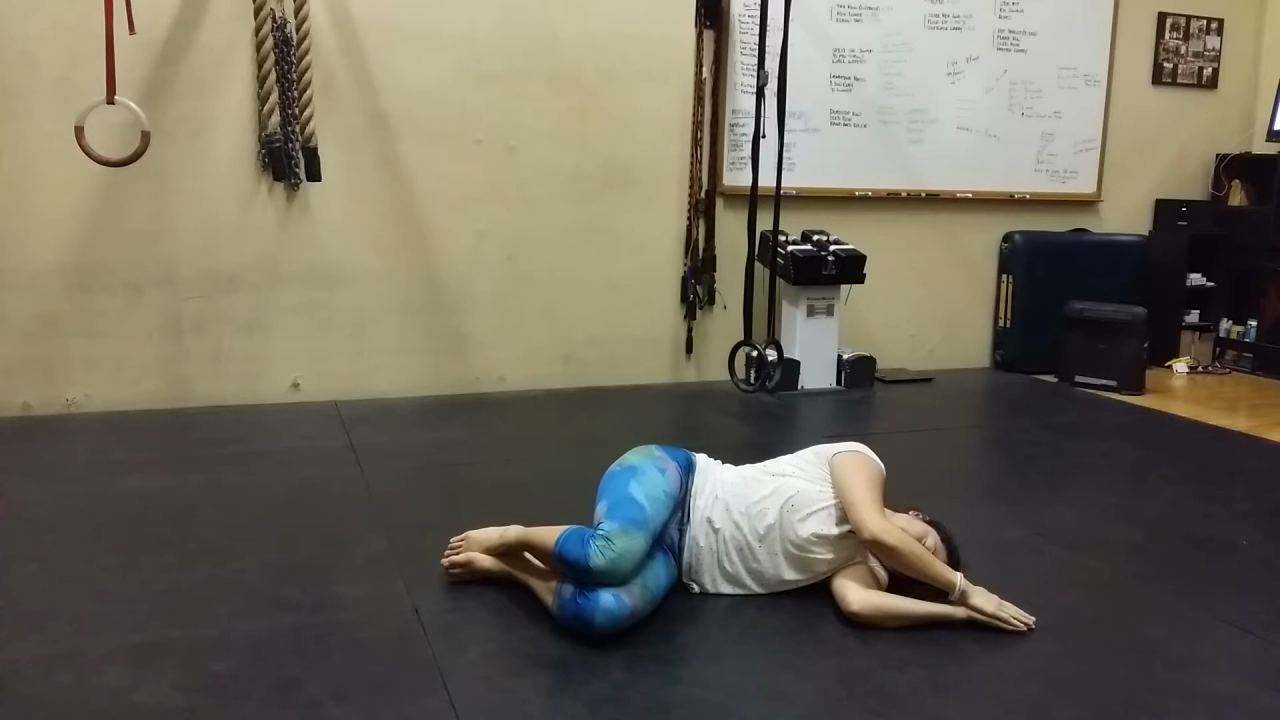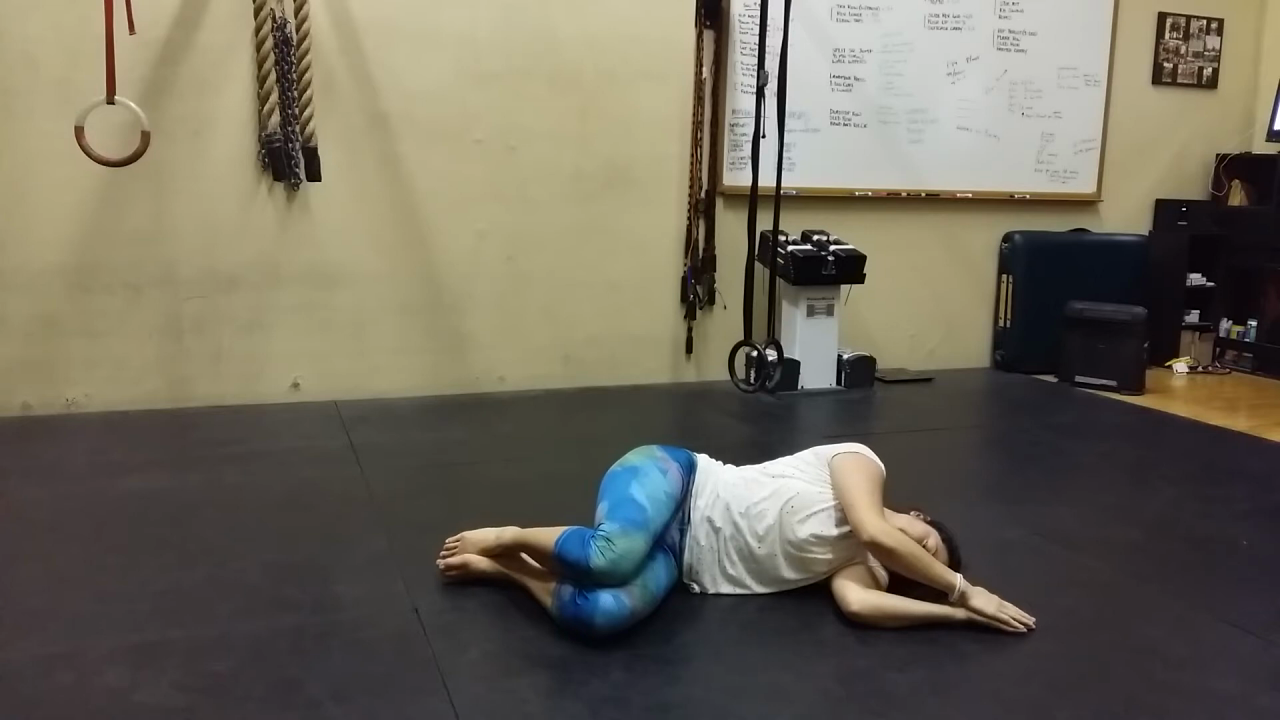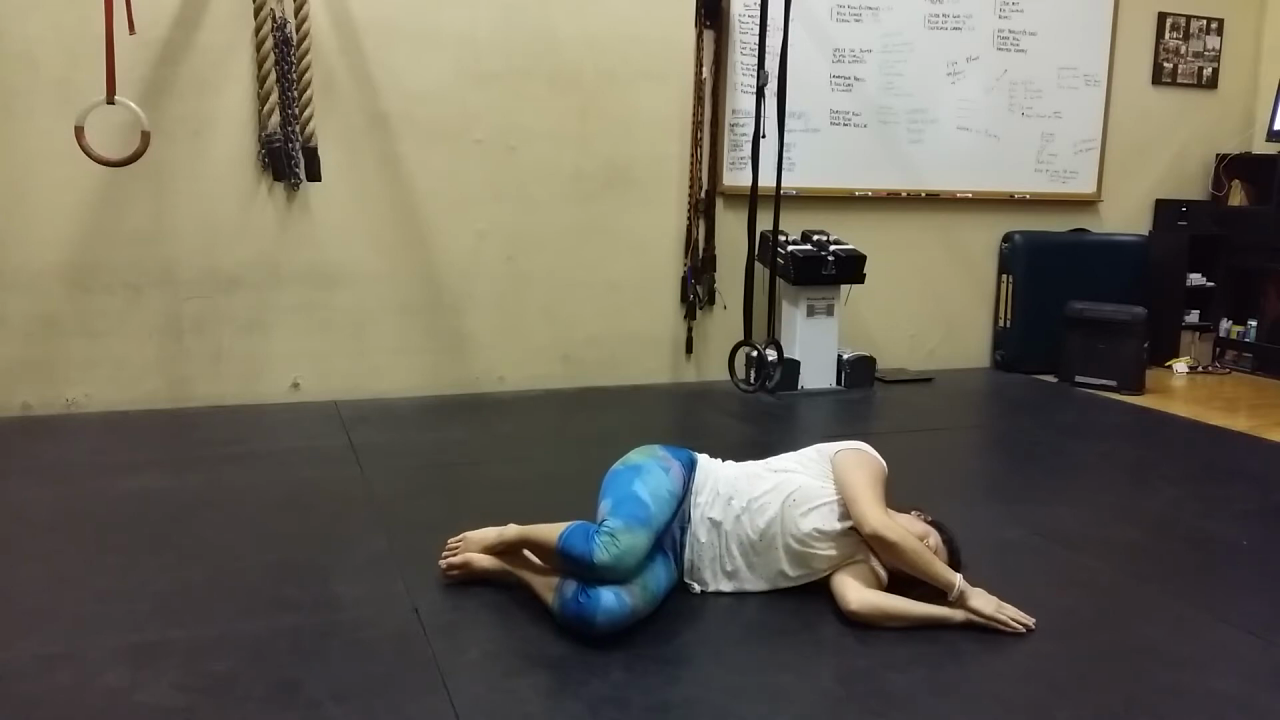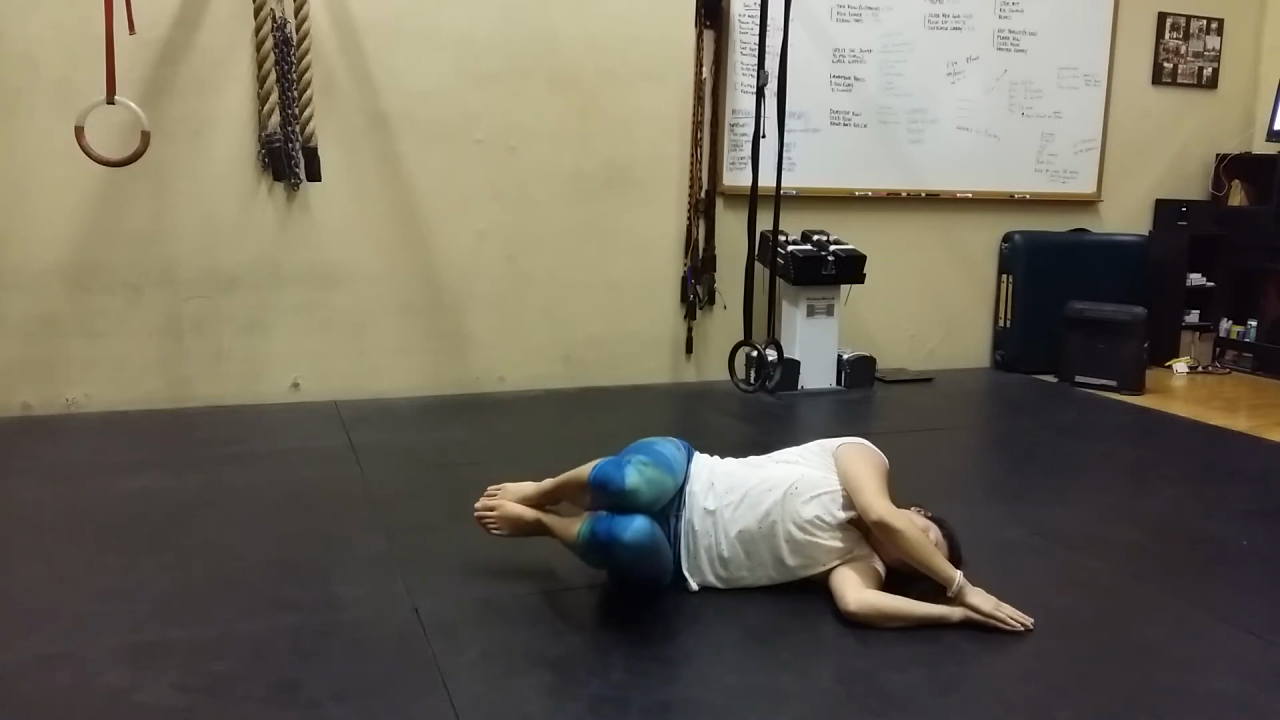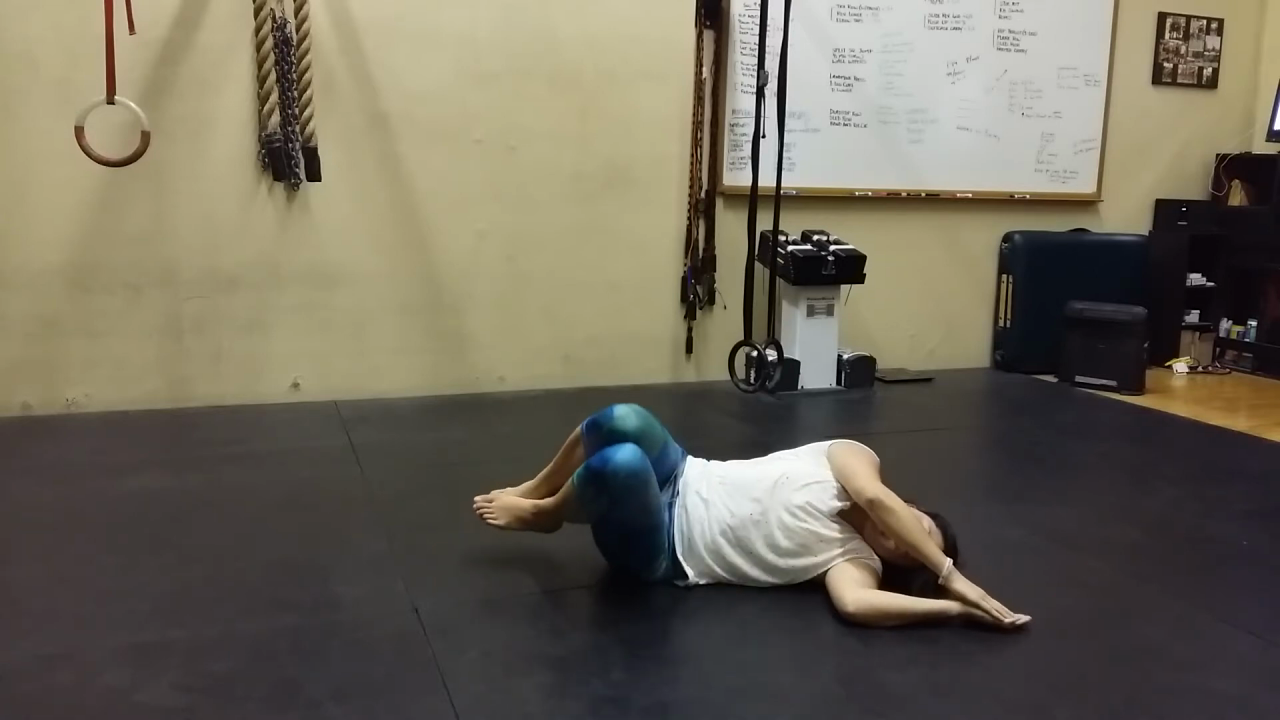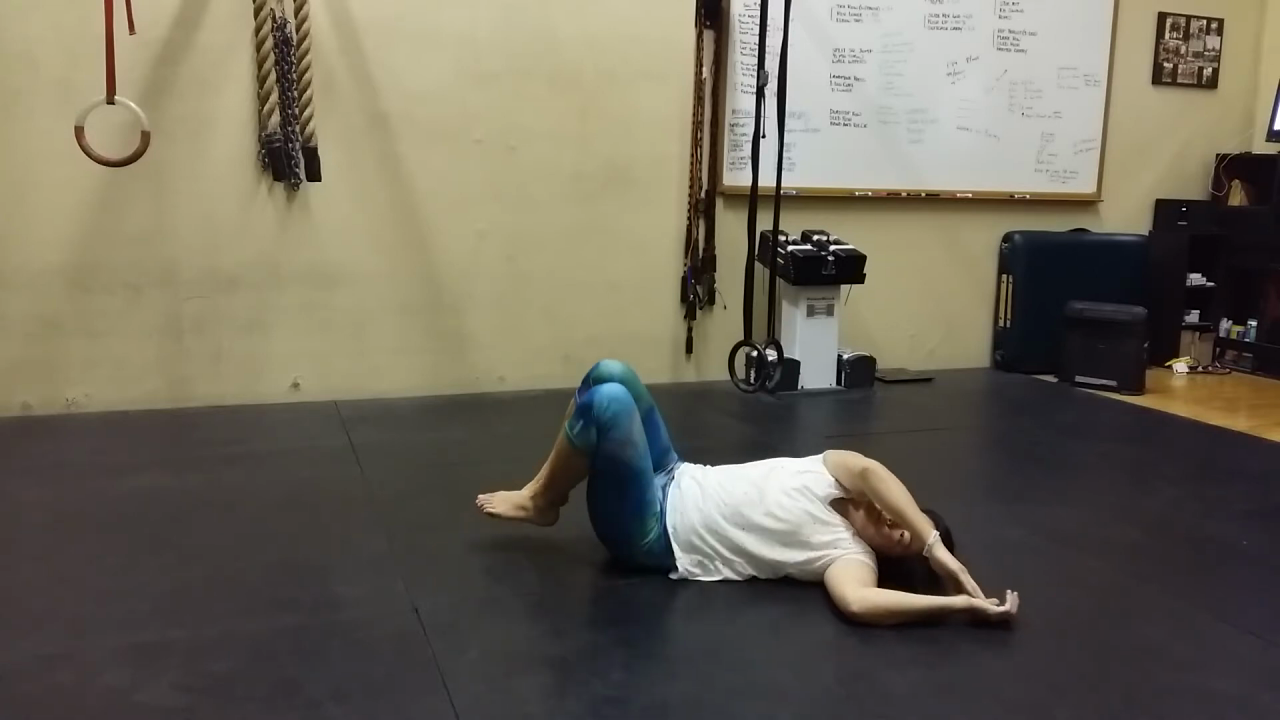
dt=0.7s
person 1, frame 1
left shoulder: (860, 564)
right shoulder: (859, 460)
left elbow: (858, 604)
right elbow: (875, 528)
left wrist: (959, 611)
right wrist: (963, 586)
left hip: (683, 560)
right hip: (671, 480)
left knee: (602, 613)
right knee: (608, 557)
left ankle: (505, 565)
right ankle: (514, 536)
person 1, frame 2
left shoulder: (860, 564)
right shoulder: (862, 460)
left elbow: (859, 603)
right elbow: (874, 530)
left wrist: (957, 611)
right wrist: (962, 588)
left hip: (683, 558)
right hip: (673, 481)
left knee: (603, 613)
right knee: (609, 557)
left ankle: (506, 566)
right ankle: (512, 537)
person 1, frame 3
left shoulder: (861, 562)
right shoulder: (862, 459)
left elbow: (858, 605)
right elbow: (878, 524)
left wrist: (957, 612)
right wrist: (963, 588)
left hip: (681, 563)
right hip: (674, 480)
left knee: (603, 614)
right knee: (611, 553)
left ankle: (508, 565)
right ankle: (513, 536)
person 1, frame 4
left shoulder: (859, 561)
right shoulder: (862, 455)
left elbow: (858, 604)
right elbow: (882, 515)
left wrist: (957, 613)
right wrist: (962, 586)
left hip: (674, 564)
right hip: (681, 480)
left knee: (633, 537)
right knee: (639, 482)
left ankle: (542, 522)
right ankle: (539, 495)
person 1, frame 5
left shoulder: (858, 558)
right shoulder: (852, 458)
left elbow: (854, 604)
right elbow: (875, 497)
left wrist: (956, 602)
right wrist: (952, 574)
left hip: (662, 554)
right hip: (679, 481)
left knee: (623, 466)
right knee: (624, 424)
left ankle: (542, 515)
right ankle: (538, 493)
person 1, frame 6
left shoulder: (851, 555)
right shoulder: (834, 478)
left elbow: (860, 603)
right elbow: (870, 470)
left wrist: (960, 602)
right wrist: (934, 544)
left hip: (655, 535)
right hip: (673, 485)
left knee: (608, 401)
right knee: (611, 375)
left ankle: (540, 503)
right ankle: (542, 490)
